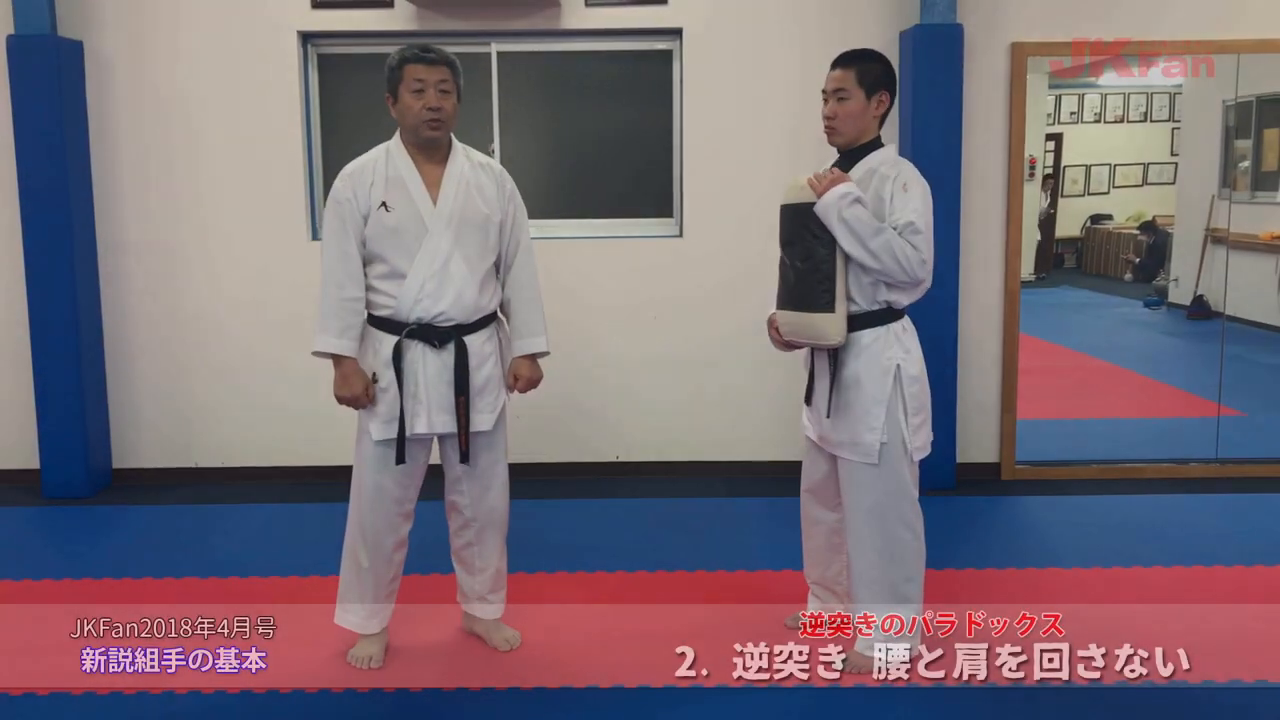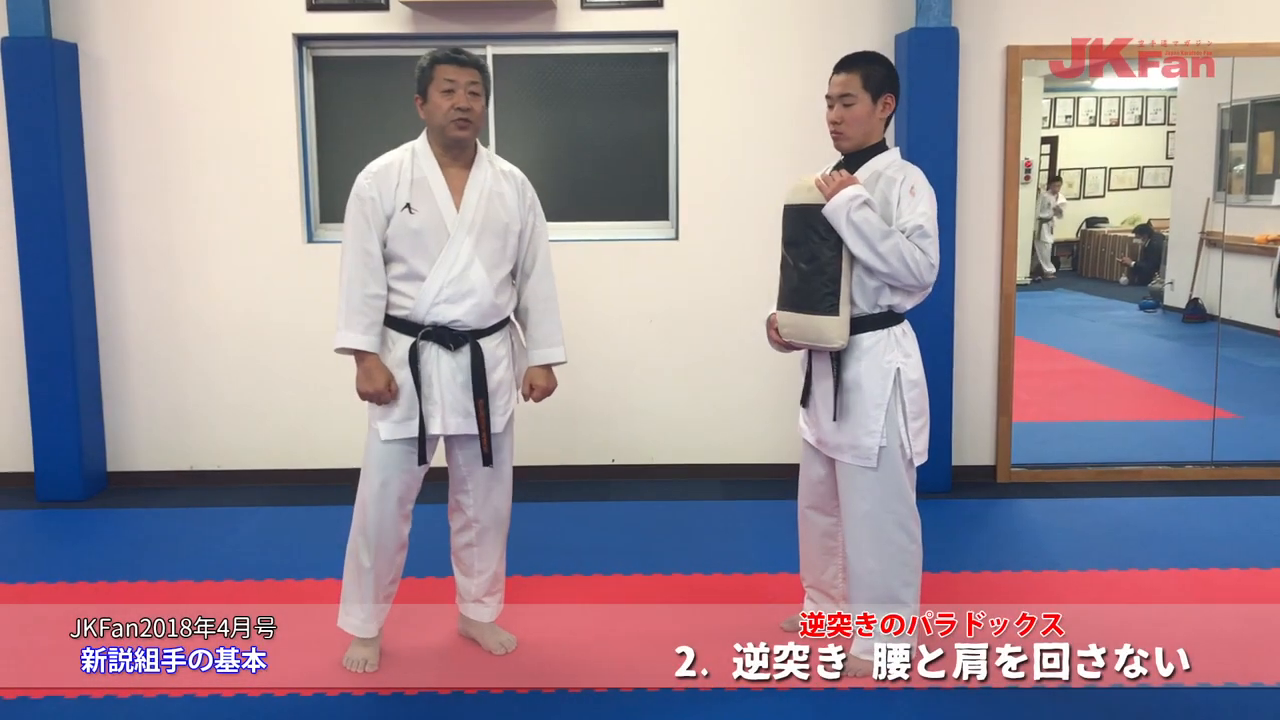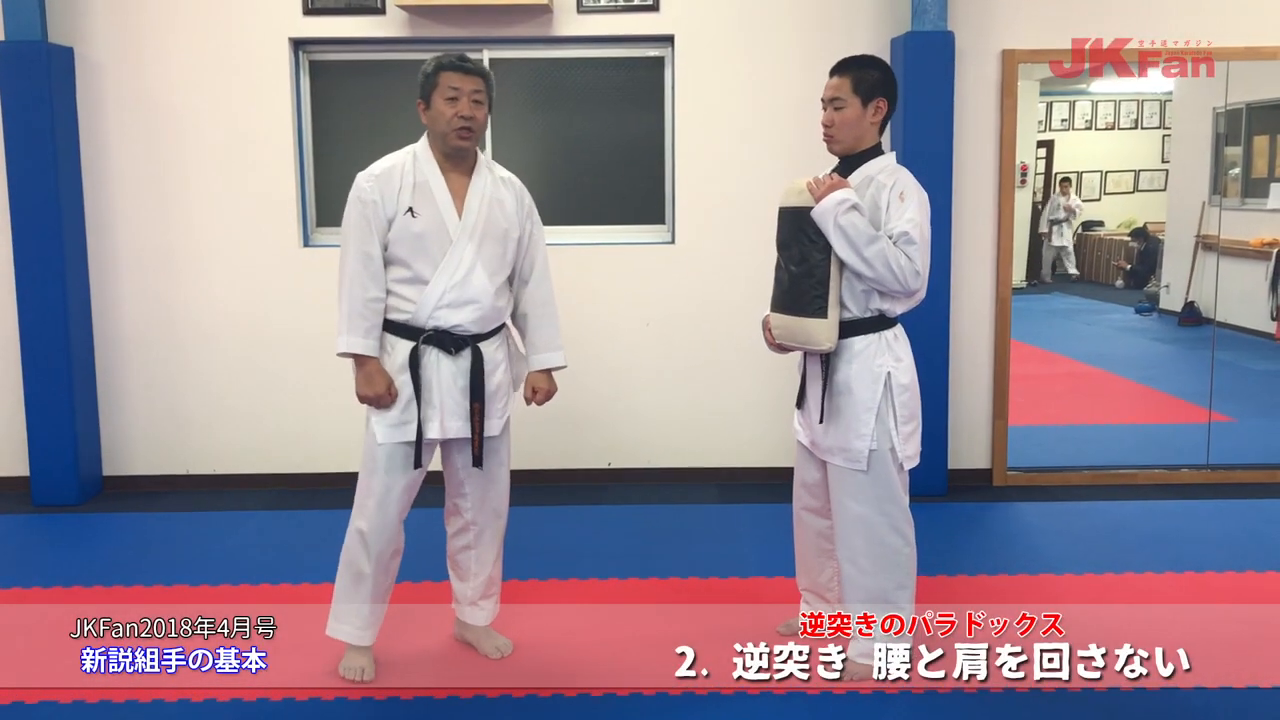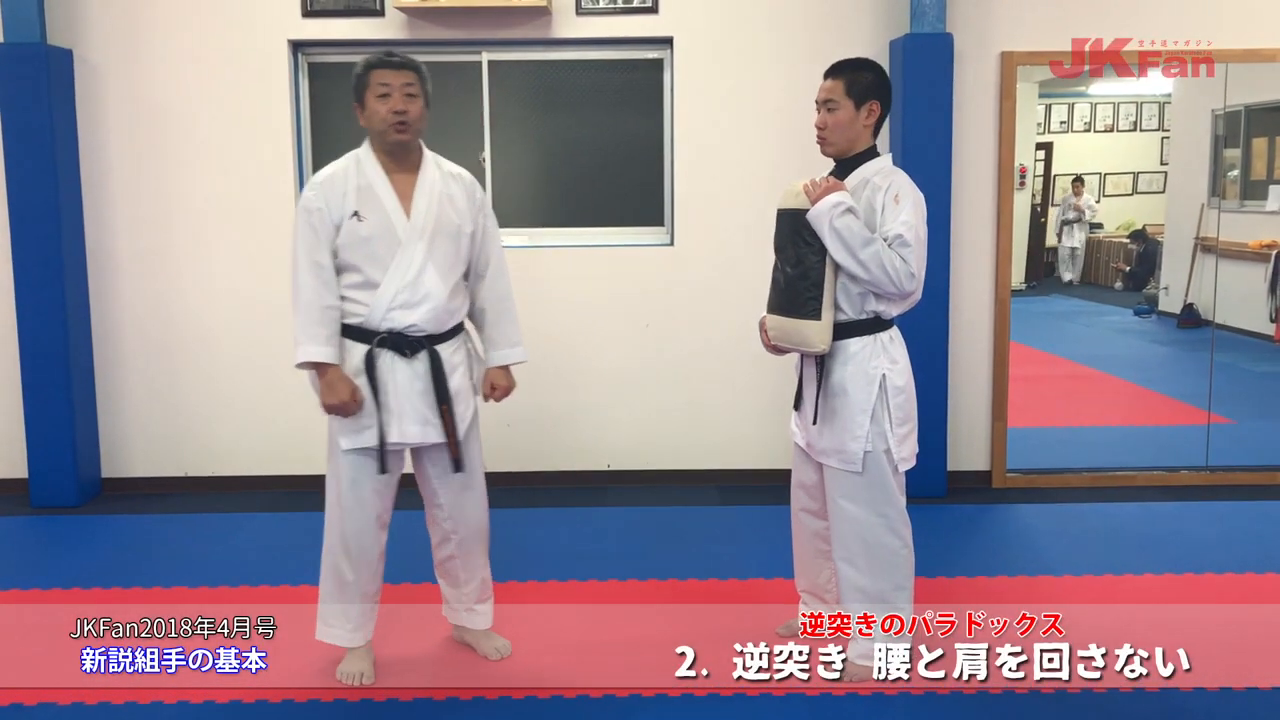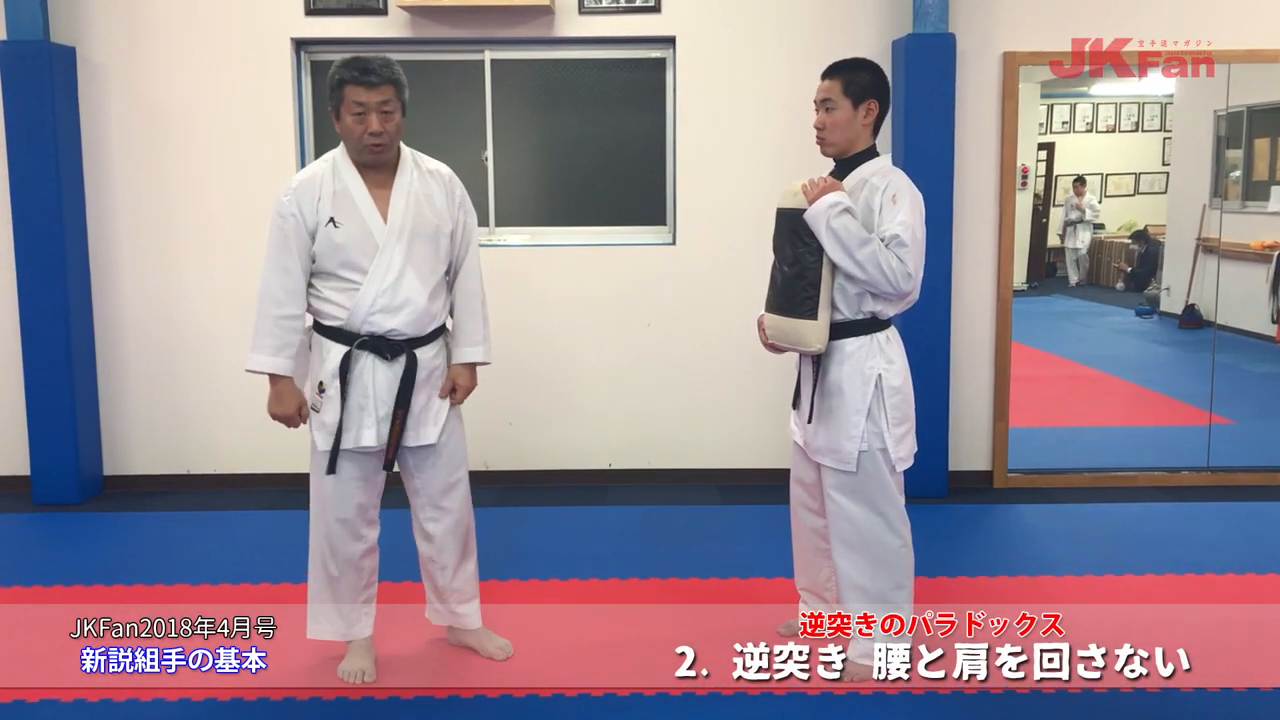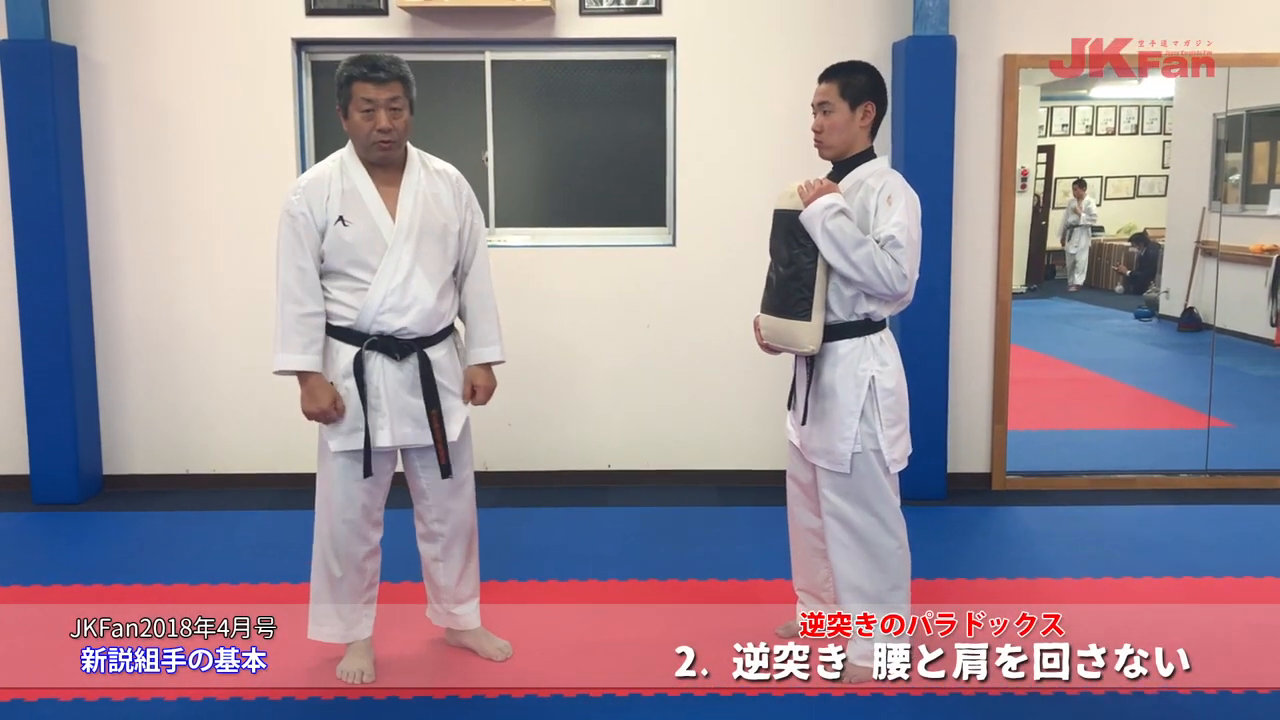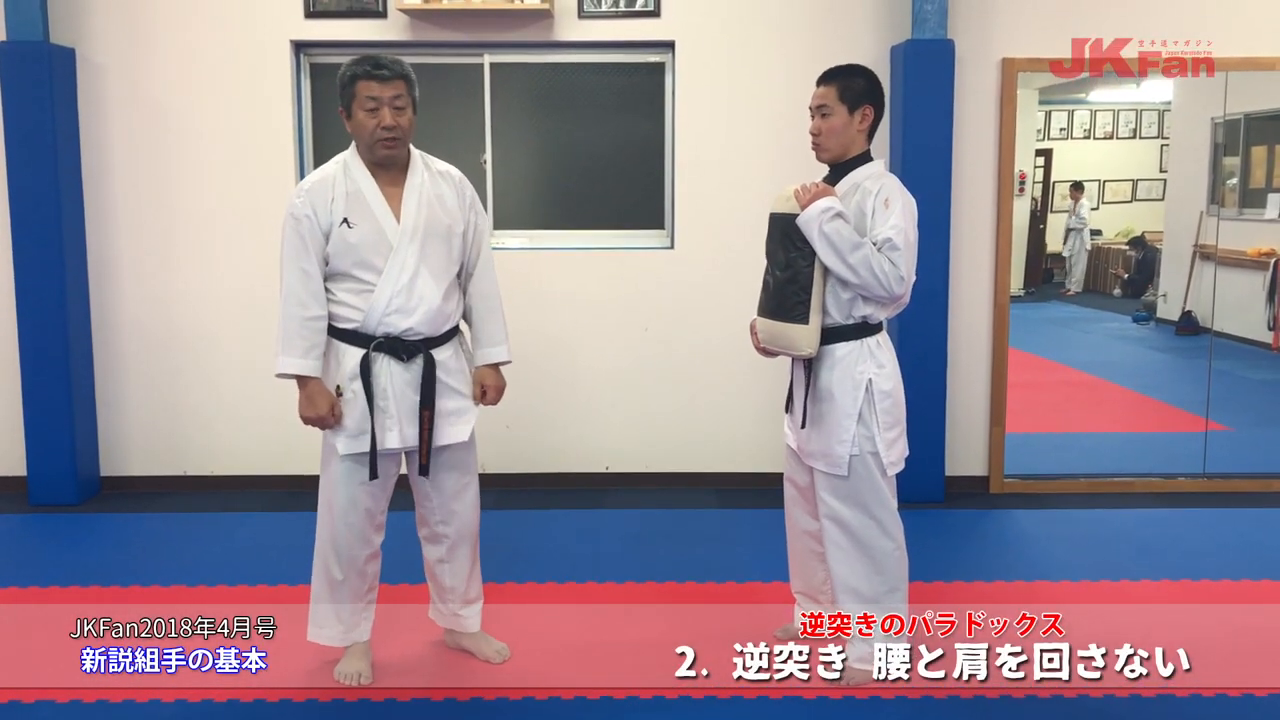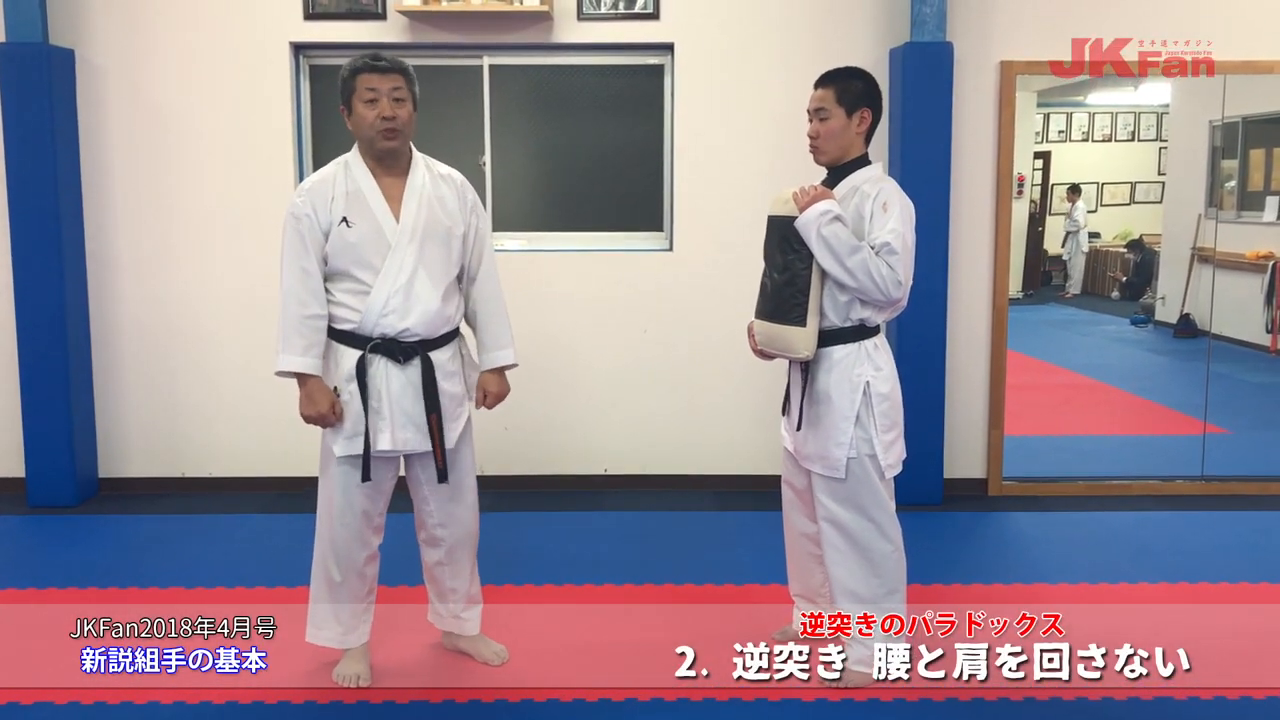
dt=0.4s
person 1, frame 1
left shoulder: (491, 178)
right shoulder: (359, 181)
left elbow: (518, 270)
right elbow: (342, 278)
left wrist: (527, 349)
right wrist: (344, 360)
left hip: (475, 358)
right hip: (396, 361)
left knee: (481, 494)
right knee: (382, 498)
left ankle: (482, 607)
right ankle: (370, 620)
person 1, frame 2
left shoulder: (512, 185)
right shoulder: (382, 178)
left elbow: (535, 276)
right elbow: (363, 274)
left wrist: (542, 357)
right wrist: (366, 358)
left hip: (487, 362)
right hip: (411, 360)
left knee: (485, 499)
right knee: (384, 499)
left ankle: (479, 611)
right ankle: (365, 624)
person 1, frame 3
left shoulder: (509, 191)
right shoulder: (381, 181)
left elbow: (533, 283)
right elbow: (362, 278)
left wrist: (542, 362)
right wrist: (366, 362)
left hip: (483, 367)
right hip: (409, 365)
left knee: (480, 501)
right knee: (381, 505)
left ankle: (474, 616)
right ankle: (356, 631)
person 1, frame 4
left shoulder: (460, 186)
right shoulder: (329, 188)
left elbow: (488, 278)
right elbow: (314, 287)
left wrist: (500, 358)
right wrist: (328, 370)
left hip: (444, 368)
right hip: (367, 369)
left knee: (460, 504)
right knee: (358, 512)
left ankle: (470, 618)
right ankle: (354, 636)
person 1, frame 5
left shoulder: (441, 184)
right shoulder: (307, 193)
left elbow: (466, 276)
right elbow: (283, 292)
left wrist: (467, 358)
right wrist: (280, 378)
left hip: (425, 370)
right hip: (347, 372)
left knee: (446, 503)
right knee: (345, 512)
left ankle: (460, 617)
right ankle: (356, 632)
person 1, frame 6
left shoulder: (447, 183)
right shoulder: (313, 192)
left elbow: (473, 277)
right elbow: (299, 292)
left wrist: (482, 358)
right wrist: (310, 377)
left hip: (434, 370)
right hip: (356, 373)
left knee: (449, 505)
right knee: (349, 513)
left ankle: (459, 618)
right ankle: (354, 634)
person 1, frame 7
left shoulder: (451, 185)
right shoulder: (318, 195)
left elbow: (479, 278)
right elbow: (303, 295)
left wrist: (489, 359)
right wrist: (308, 381)
left hip: (441, 371)
right hip: (361, 375)
left knee: (453, 507)
right knee: (351, 515)
left ankle: (460, 621)
right ankle: (352, 635)
person 1, frame 8
left shoulder: (452, 188)
right shoulder: (319, 194)
left elbow: (481, 281)
right elbow: (302, 294)
left wrist: (494, 363)
right wrist: (309, 379)
left hip: (437, 374)
right hip: (358, 377)
left knee: (451, 512)
right knee: (350, 517)
left ankle: (458, 623)
right ankle: (350, 638)
person 2, frame 1
left shoulder: (897, 178)
right shoulder: (834, 180)
left elbow: (911, 264)
left wrist: (841, 204)
right wrist: (787, 319)
left hip: (878, 357)
right hip: (831, 356)
left knee: (880, 501)
right knee: (824, 493)
left ankle: (890, 628)
right ankle: (833, 601)
person 2, frame 2
left shoulder: (903, 181)
right shoulder: (828, 183)
left elbow: (919, 268)
left wrist: (850, 205)
right wrist: (784, 321)
left hip: (877, 362)
right hip: (826, 360)
left knee: (878, 506)
right knee: (820, 498)
left ankle: (884, 632)
right ankle: (828, 604)
person 2, frame 3
left shoulder: (896, 186)
right shoulder: (830, 186)
left elbow: (906, 274)
left wrist: (838, 210)
left hip: (870, 365)
right hip: (822, 361)
left knee: (871, 510)
right knee: (815, 500)
left ankle: (879, 637)
right ankle: (825, 607)
person 2, frame 4
left shoulder: (892, 188)
right shoulder: (827, 188)
left elbow: (901, 276)
left wrist: (834, 212)
left hip: (866, 367)
right hip: (819, 363)
left knee: (868, 511)
right knee: (813, 501)
left ankle: (880, 639)
right ankle: (823, 608)
person 2, frame 5
left shoulder: (890, 187)
right shoulder: (827, 188)
left elbow: (899, 276)
left wrist: (831, 212)
left hip: (864, 366)
right hip: (819, 362)
left knee: (868, 511)
right knee: (814, 500)
left ankle: (880, 639)
right ankle: (823, 608)
person 2, frame 6
left shoulder: (887, 189)
right shoulder: (826, 190)
left elbow: (894, 277)
left wrist: (827, 213)
left hip: (858, 368)
right hip: (815, 364)
left knee: (864, 511)
right knee: (810, 501)
left ankle: (878, 640)
right ankle: (821, 608)
person 2, frame 7
left shoulder: (883, 192)
right shoulder: (822, 192)
left elbow: (891, 279)
left wrist: (824, 216)
left hip: (856, 370)
right hip: (812, 365)
left knee: (862, 513)
right knee: (807, 502)
left ankle: (875, 643)
right ankle: (818, 612)
person 2, frame 8
left shoulder: (881, 195)
right shoulder: (821, 195)
left elbow: (889, 282)
left wrist: (822, 220)
left hip: (853, 373)
right hip: (809, 369)
left knee: (860, 515)
right knee: (806, 505)
left ankle: (873, 645)
right ankle: (817, 614)
